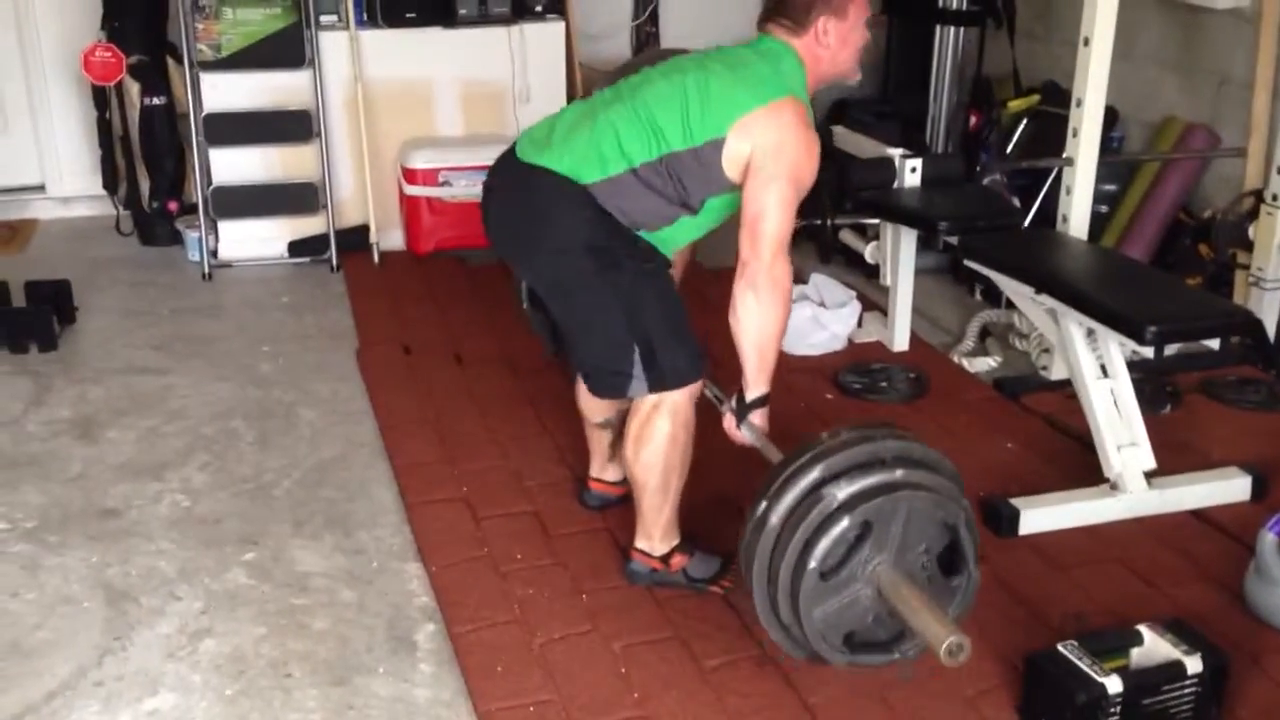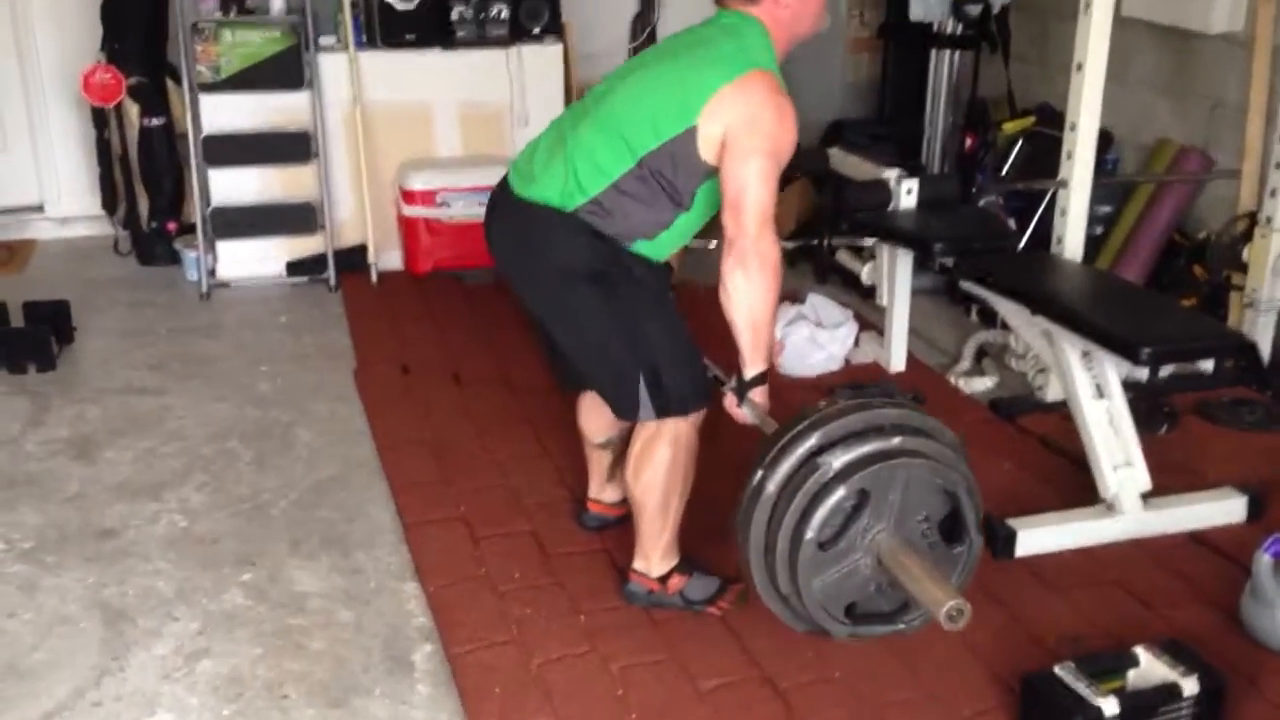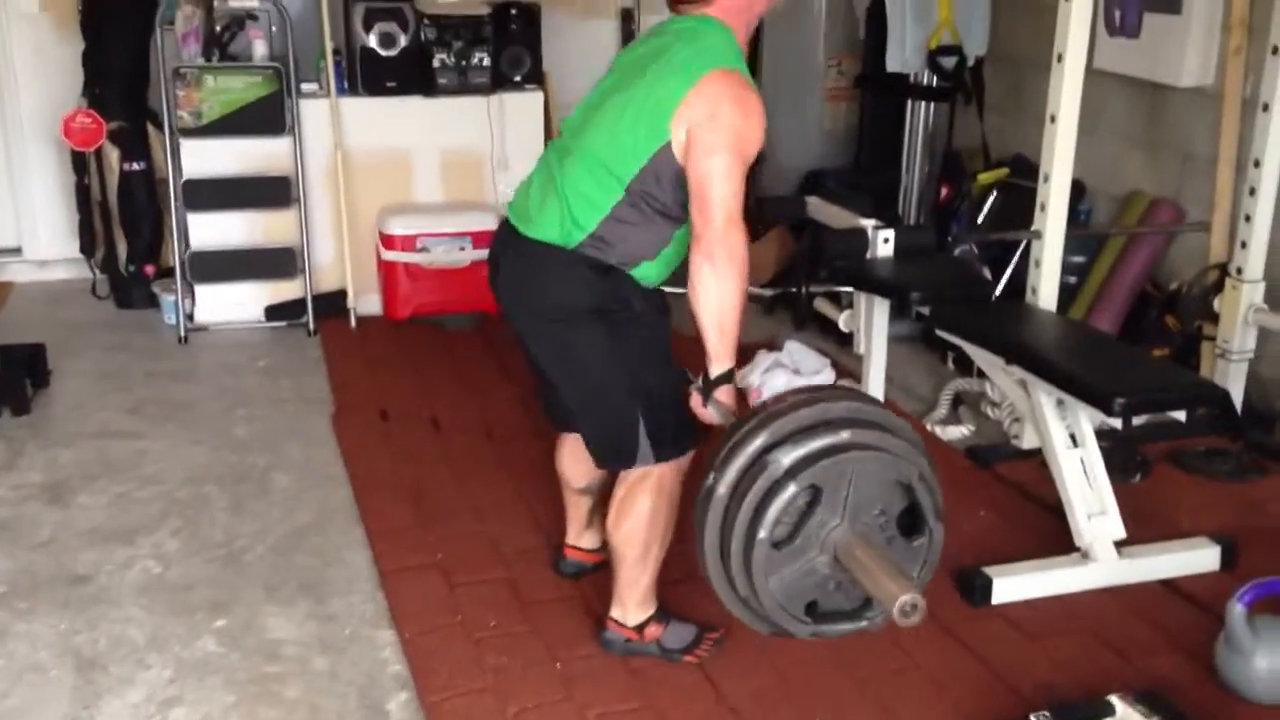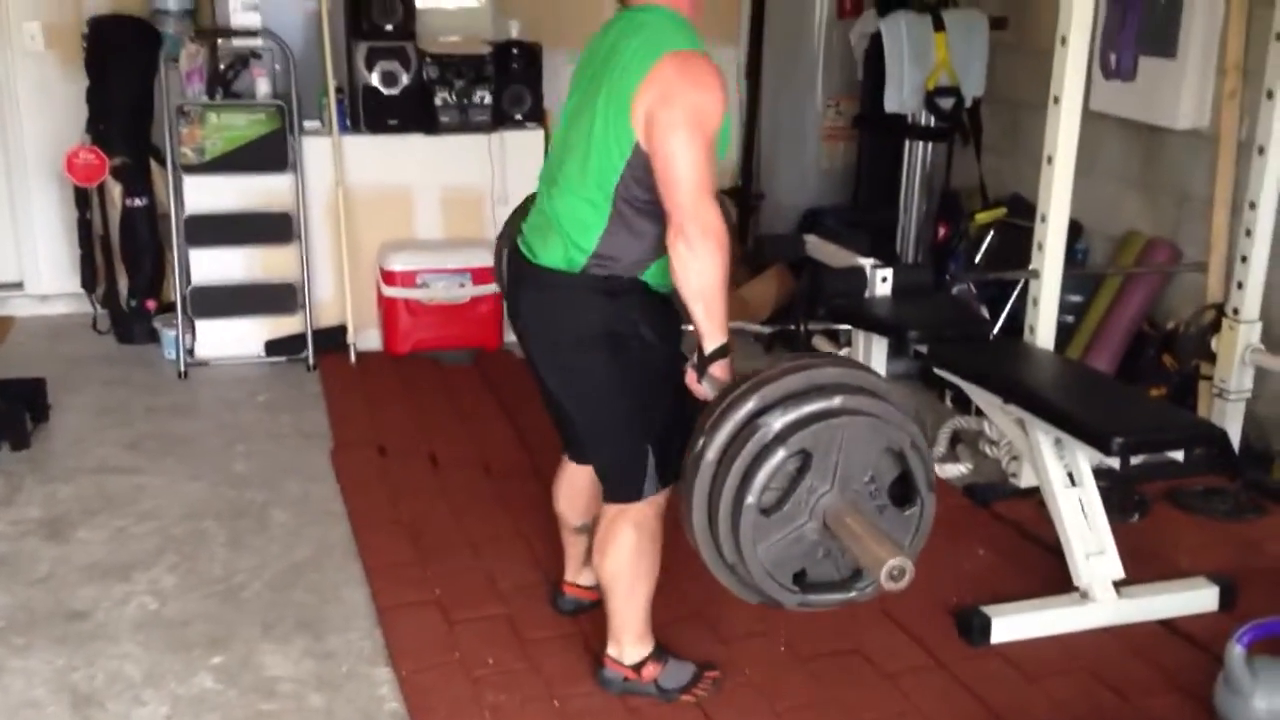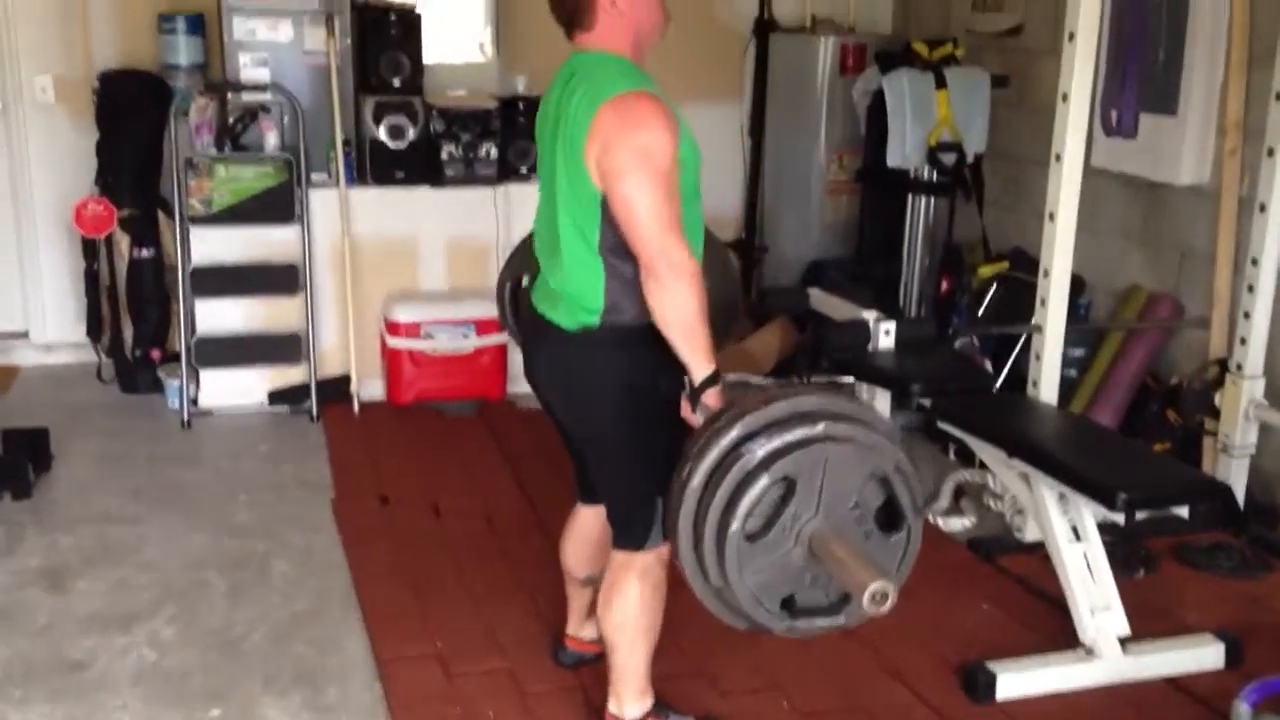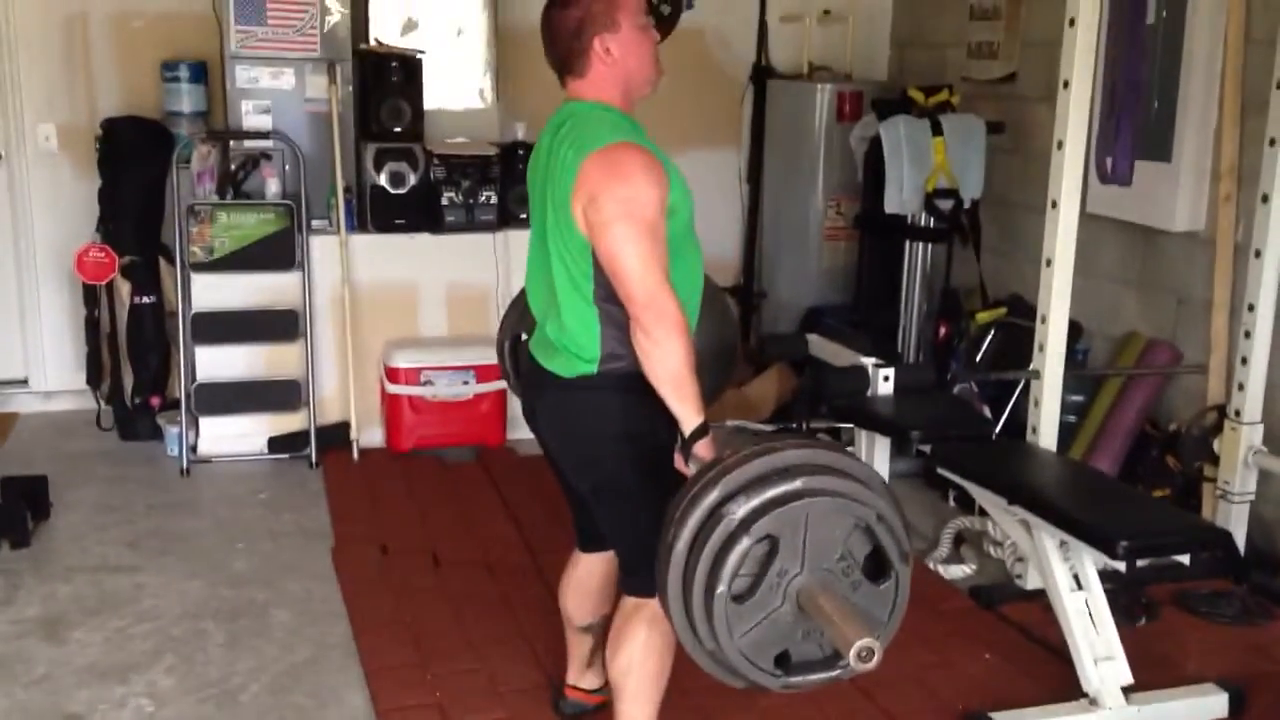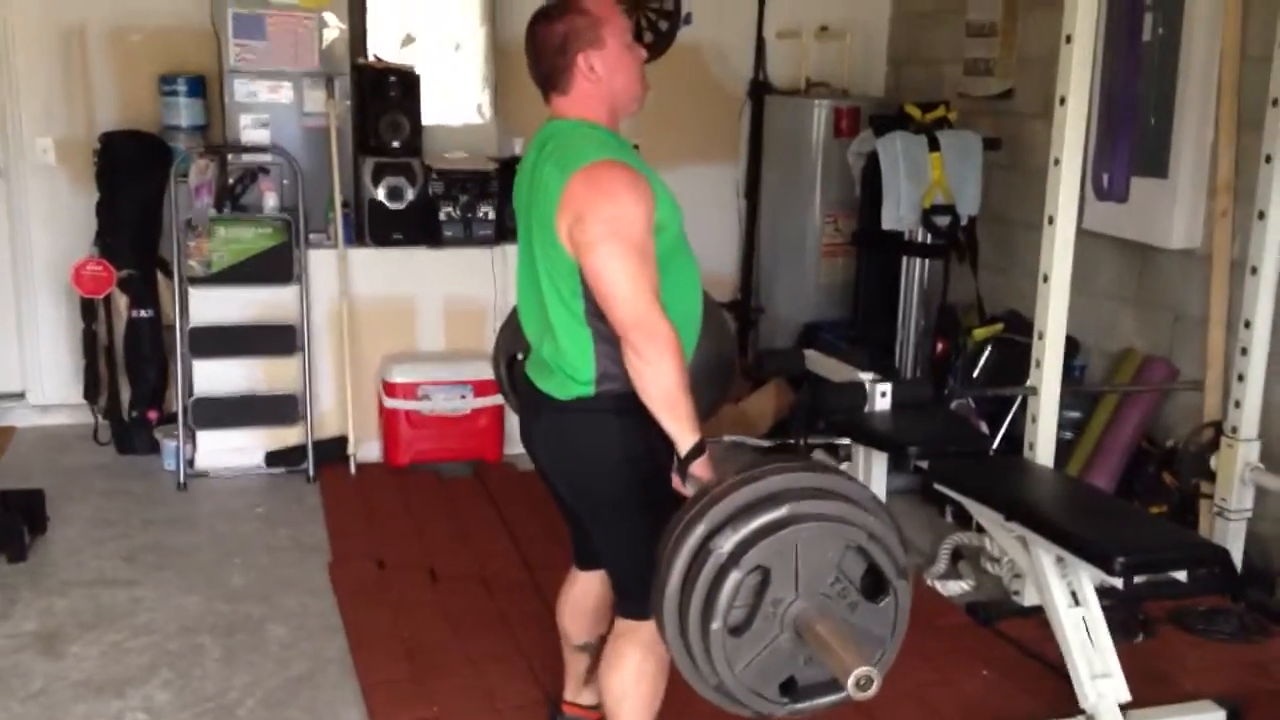
dt=0.3s
person 1, frame 1
left shoulder: (738, 68)
right shoulder: (787, 125)
right elbow: (761, 269)
left wrist: (657, 308)
right wrist: (755, 396)
left hip: (521, 182)
right hip: (559, 211)
left knee: (612, 342)
right knee: (668, 379)
left ankle: (606, 476)
right ankle: (658, 551)
person 1, frame 2
right shoulder: (759, 97)
right elbow: (749, 246)
left wrist: (653, 293)
right wrist: (754, 373)
left hip: (525, 211)
right hip: (566, 239)
left knee: (609, 365)
right knee: (673, 402)
left ankle: (605, 496)
right ankle: (656, 572)
person 1, frame 3
right shoulder: (727, 92)
right elbow: (717, 241)
right wrist: (720, 373)
left hip: (526, 252)
right hip: (575, 280)
left knee: (590, 413)
right knee: (660, 448)
left ankle: (582, 541)
right ankle: (633, 620)
person 1, frame 4
right shoulder: (683, 68)
right elbow: (692, 223)
right wrist: (714, 348)
left hip: (545, 279)
right hip: (599, 303)
left knee: (590, 451)
right knee: (640, 483)
left ankle: (579, 578)
right ankle: (631, 659)
person 1, frame 5
left shoulder: (572, 86)
right shoulder: (630, 111)
right elbow: (663, 258)
right wrist: (704, 376)
left hip: (561, 335)
right hip: (615, 352)
left knee: (599, 496)
right knee: (645, 536)
left ankle: (581, 630)
person 1, frame 6
left shoulder: (563, 134)
right shoulder: (620, 161)
right elbow: (651, 310)
right wrist: (695, 429)
left hip: (559, 383)
right hip: (612, 402)
left knee: (599, 545)
right knee: (658, 585)
person 1, frame 7
left shoulder: (548, 152)
right shoulder: (605, 178)
right elbow: (642, 329)
right wrist: (691, 448)
left hip: (557, 403)
right hip: (608, 422)
left knee: (596, 561)
right knee: (652, 605)
